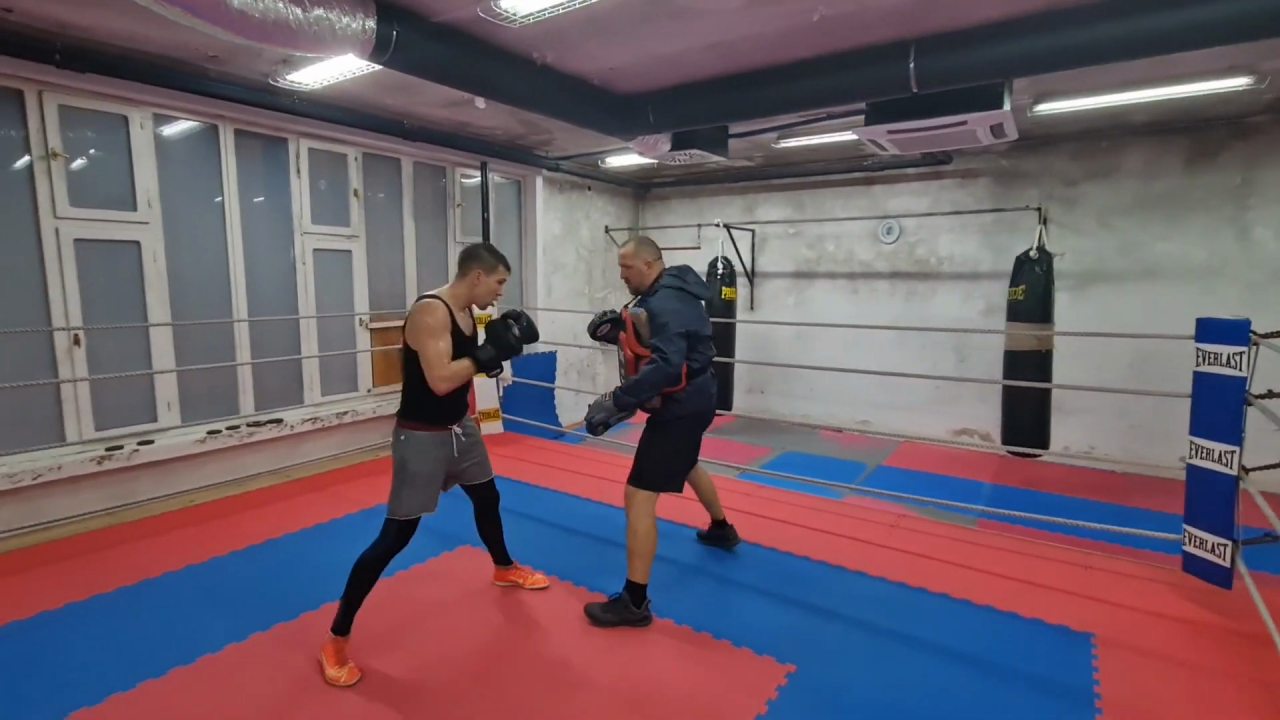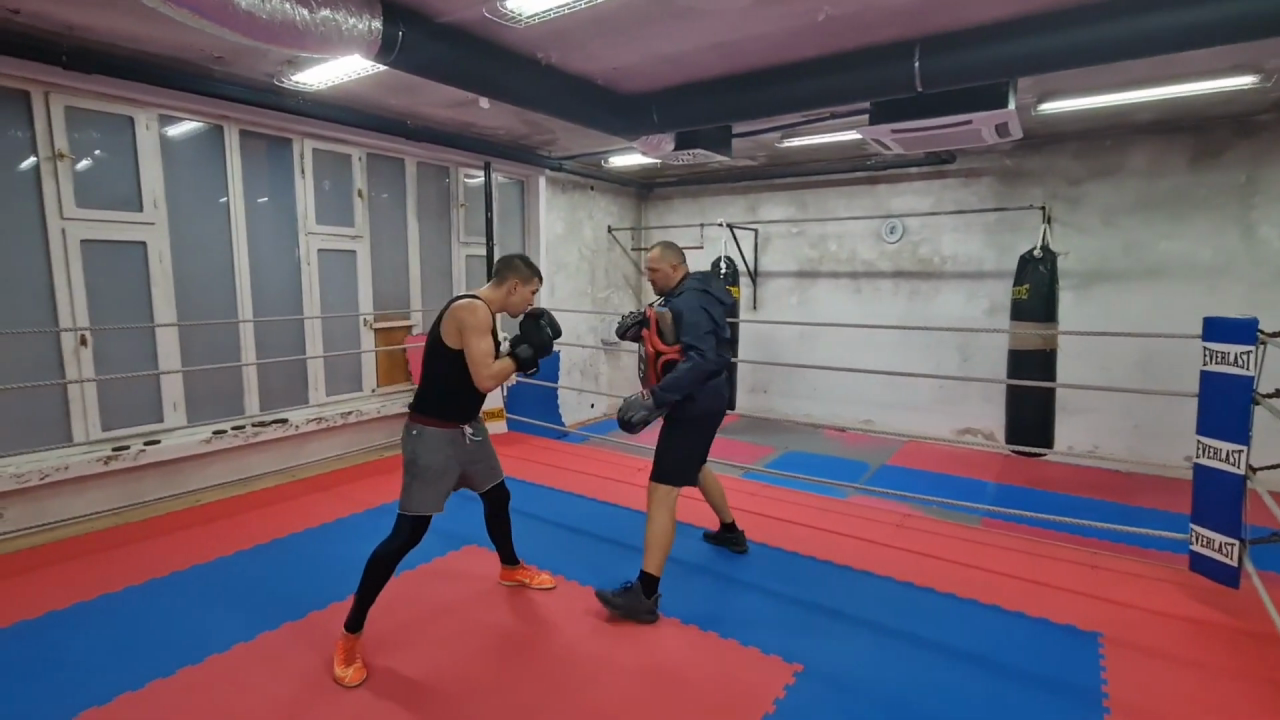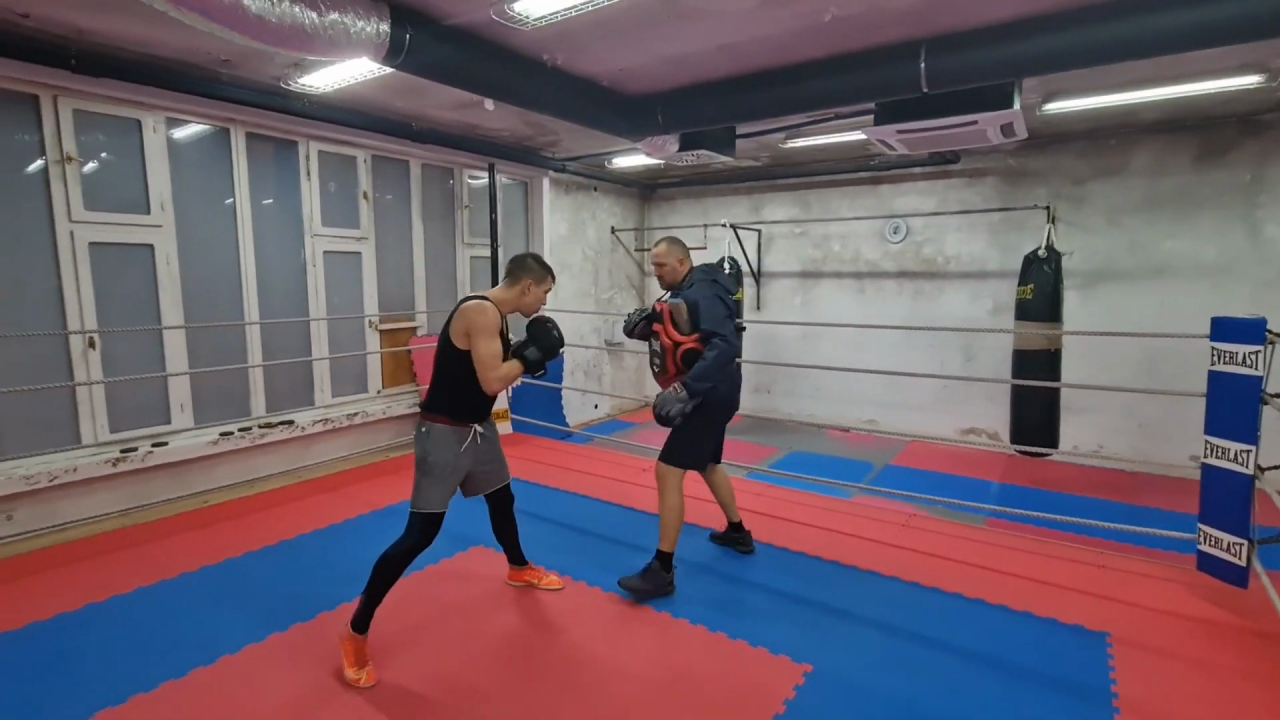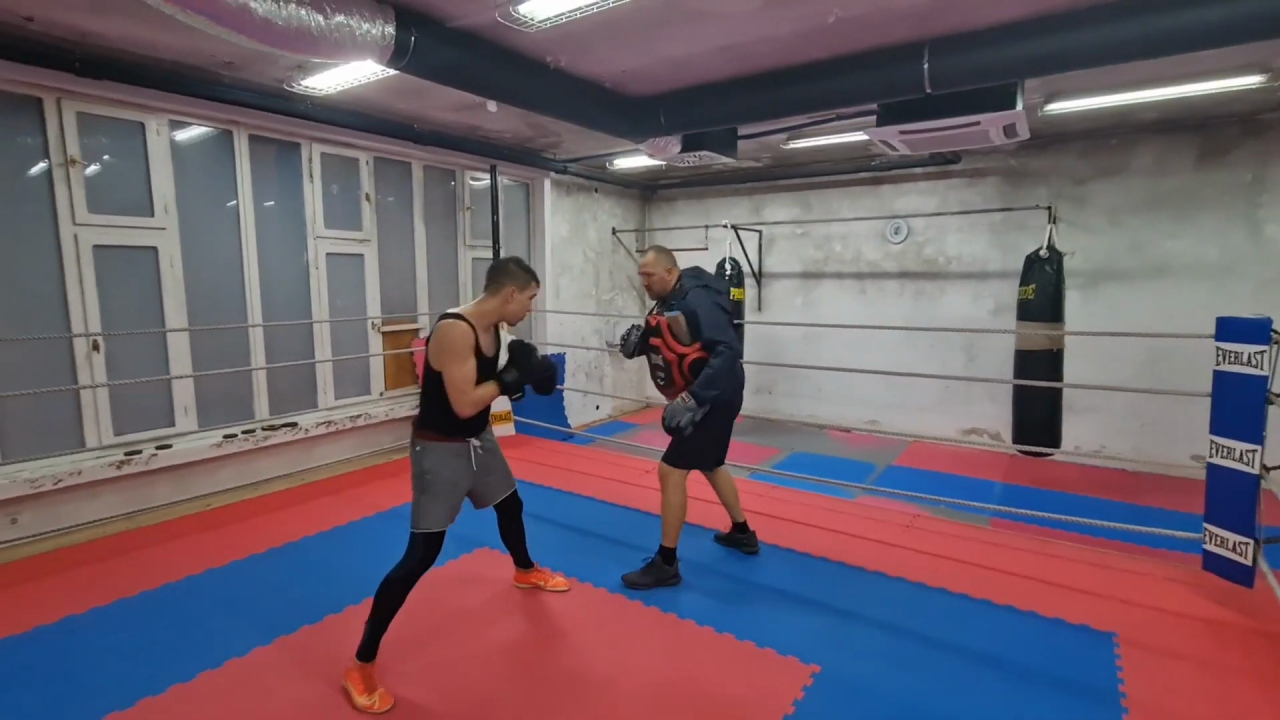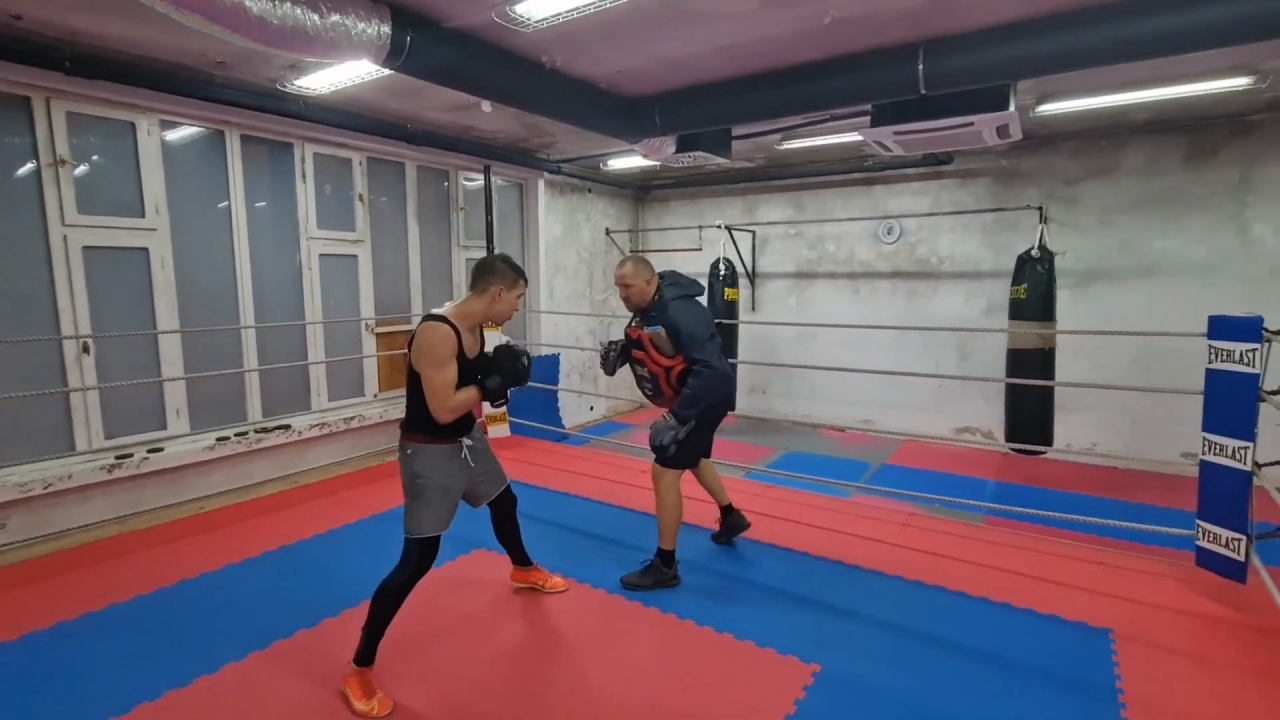
dt=0.2s
person 1, frame 1
left shoulder: (465, 311)
right shoulder: (430, 310)
left elbow: (469, 364)
right elbow: (440, 381)
left wrist: (502, 341)
right wrist: (487, 352)
left hip: (459, 427)
right hip: (422, 436)
left knee: (488, 496)
right knee: (395, 536)
left ankle: (505, 568)
right ankle: (336, 639)
person 1, frame 2
left shoulder: (485, 312)
right shoulder: (469, 310)
left elbow: (493, 367)
right elbow: (485, 379)
left wrist: (527, 344)
right wrist: (527, 350)
left hip: (467, 428)
right hip: (432, 433)
left knee: (498, 496)
right knee: (408, 533)
left ankle: (511, 568)
right ankle: (349, 636)
person 1, frame 3
left shoulder: (495, 314)
right shoulder: (479, 312)
left elbow: (497, 371)
right elbow: (493, 381)
left wrist: (532, 350)
right wrist: (533, 352)
left hip: (478, 427)
right hip: (444, 432)
left knee: (502, 498)
right knee: (420, 533)
left ankle: (519, 568)
right ankle: (356, 635)
person 1, frame 4
left shoulder: (491, 327)
right shoulder: (454, 330)
right elbow: (465, 402)
left wrist: (527, 370)
right wrist: (513, 376)
left hip: (477, 440)
right hip: (439, 449)
left knee: (510, 504)
right knee: (422, 555)
left ankle: (526, 571)
right ankle: (361, 664)
person 1, frame 5
left shoulder: (474, 326)
right shoulder: (437, 332)
right elbow: (443, 409)
left wrist: (502, 373)
right wrist: (495, 382)
left hip: (468, 440)
right hip: (429, 452)
left knee: (504, 501)
right knee: (417, 560)
left ankle: (524, 569)
right ankle: (359, 669)
person 2, frame 1
left shoulder: (666, 304)
right shoulder: (668, 293)
left elbow: (665, 365)
left wrist: (616, 401)
right wrist: (618, 329)
left hip: (679, 407)
right hip: (692, 400)
left knee: (639, 496)
right knee: (685, 464)
left ankle: (634, 601)
right ankle: (721, 527)
person 2, frame 2
left shoulder: (691, 304)
right shoulder: (685, 298)
left elbow: (699, 361)
right elbow: (675, 344)
left wrist: (652, 399)
right wrist: (644, 331)
left hip: (694, 406)
right hip: (702, 401)
left knee: (661, 491)
right knee: (693, 466)
left ankle: (644, 593)
right ankle: (731, 531)
person 2, frame 3
left shoulder: (703, 294)
right shoulder: (684, 294)
left elbow: (724, 346)
right elbow: (680, 338)
left wrist: (685, 390)
right wrist: (648, 327)
left hip: (710, 396)
right hip: (709, 395)
left knee: (668, 471)
right knee: (707, 463)
left ankle: (662, 570)
right ankle: (737, 532)
person 2, frame 4
left shoulder: (699, 302)
right shoulder: (670, 302)
left elbow: (727, 352)
right elbow: (671, 346)
left wrist: (693, 399)
right wrist: (642, 341)
left hip: (714, 399)
right hip: (707, 398)
left knee: (671, 471)
right knee: (710, 465)
left ankle: (666, 563)
right ankle: (742, 533)
person 2, frame 5
left shoulder: (681, 312)
right shoulder: (647, 309)
left elbow: (708, 368)
right elbow: (648, 350)
left wrist: (677, 418)
right wrist: (621, 352)
left hip: (705, 398)
right hip: (690, 399)
left knee: (664, 472)
right knee: (693, 458)
left ankle: (665, 566)
right ankle: (731, 517)
